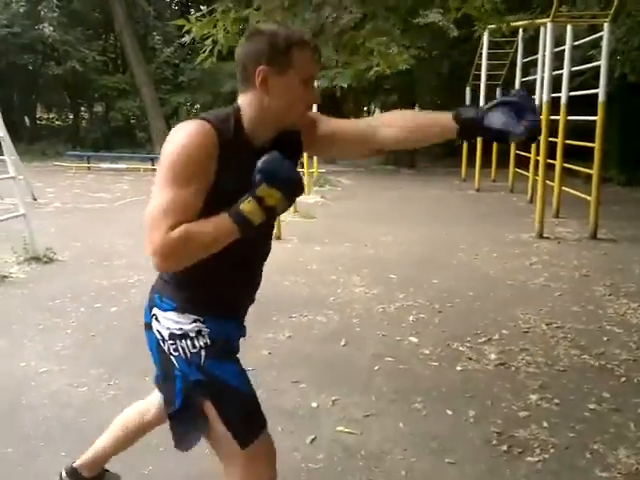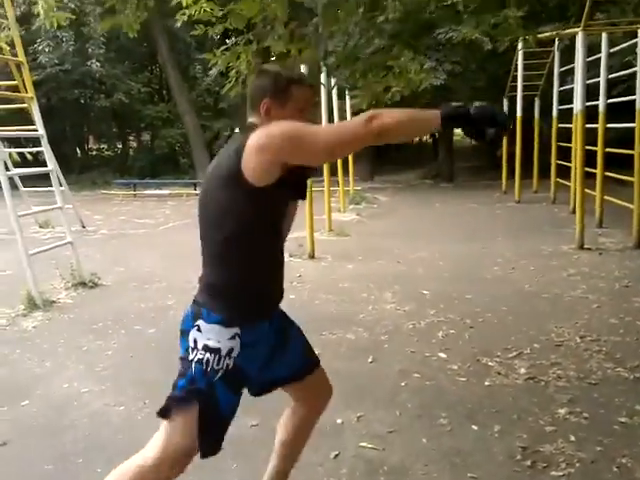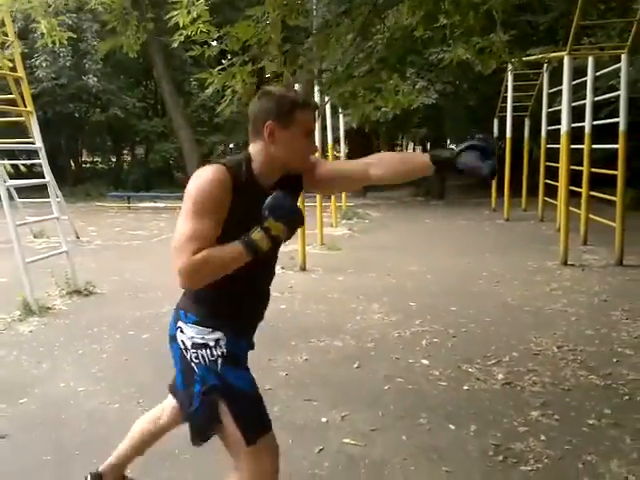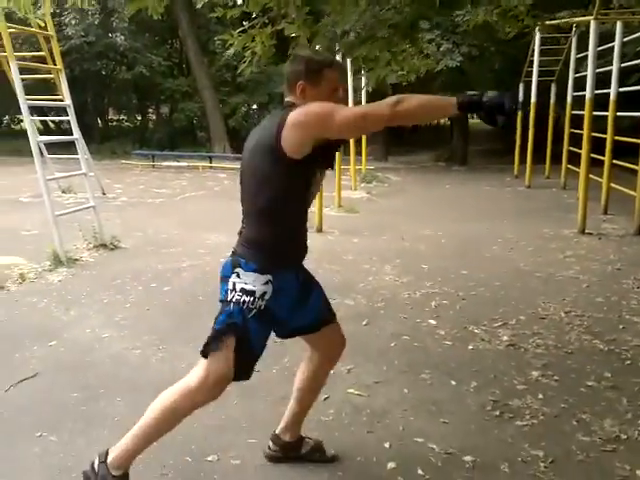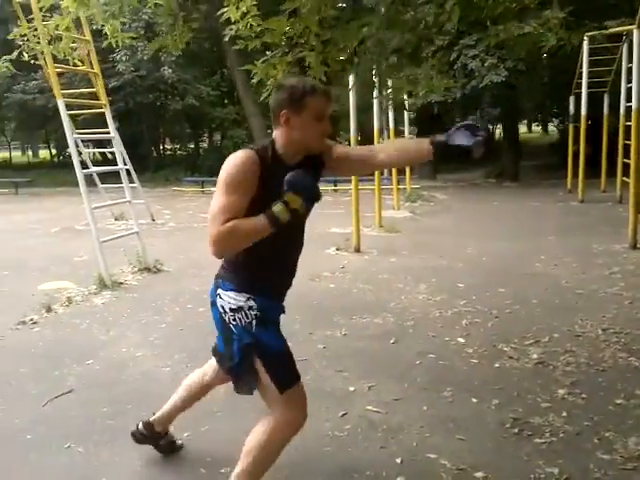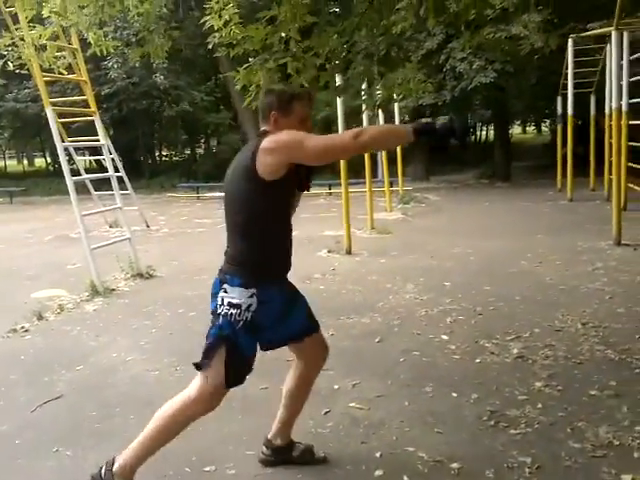
dt=0.5s
person 1, frame 1
left shoulder: (293, 130)
right shoulder: (196, 138)
left elbow: (381, 131)
right elbow: (164, 251)
left wrist: (470, 121)
right wrist: (255, 206)
left hip: (216, 315)
right hip: (186, 320)
left knee: (168, 402)
person 1, frame 2
left shoulder: (251, 158)
right shoulder: (268, 142)
right elbow: (370, 125)
left wrist: (294, 185)
right wrist: (452, 114)
left hip: (261, 319)
right hip: (222, 330)
left knee: (314, 393)
person 1, frame 3
left shoulder: (293, 174)
right shoulder: (214, 180)
left elbow: (372, 168)
right elbow: (187, 271)
left wrist: (445, 160)
right wrist: (263, 236)
left hip: (229, 332)
right hip: (206, 335)
left knee: (182, 407)
person 1, frame 4
left shoulder: (280, 131)
right shoulder: (304, 119)
right elbow: (392, 111)
left wrist: (326, 152)
right wrist: (466, 103)
left hip: (285, 270)
right hip: (255, 278)
left knee: (329, 344)
right knee: (208, 381)
left ankle: (287, 439)
person 1, frame 5
left shoulder: (316, 156)
right shoulder: (245, 163)
left elbow: (379, 156)
right elbow: (219, 242)
left wrist: (442, 143)
right wrist: (283, 210)
left hip: (264, 297)
right hip: (242, 299)
left knee: (221, 371)
right knee: (289, 412)
left ankle: (154, 426)
person 1, frame 6
left shoulder: (267, 158)
right shoulder: (277, 146)
right elbow: (354, 143)
left wrist: (300, 183)
right wrist: (417, 130)
left hip: (272, 285)
right hip: (243, 293)
left knee: (314, 353)
right knee: (207, 393)
left ankle: (278, 443)
